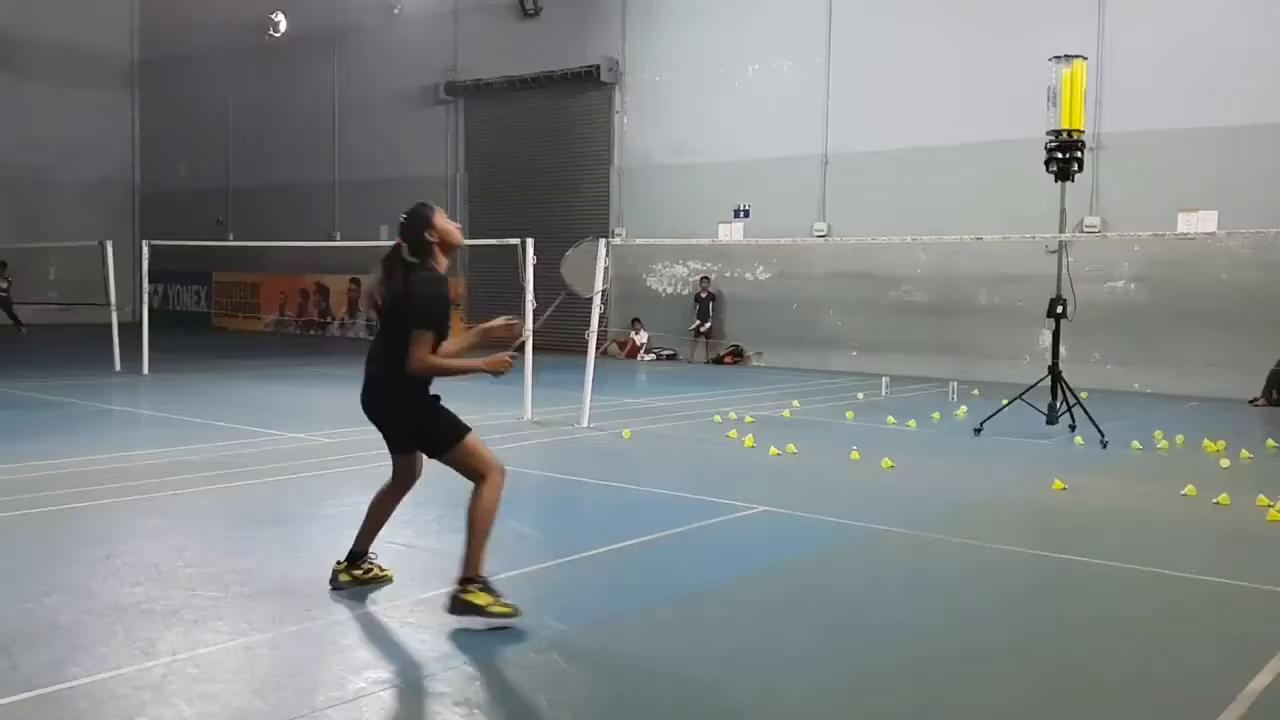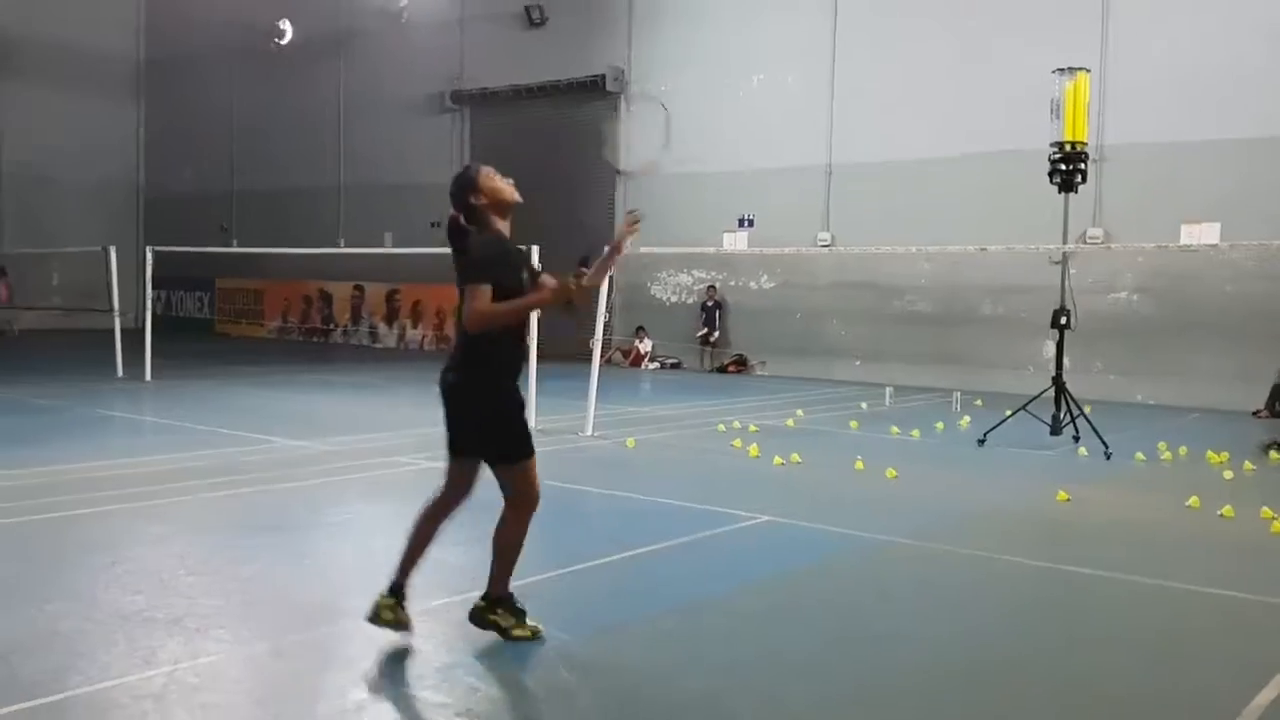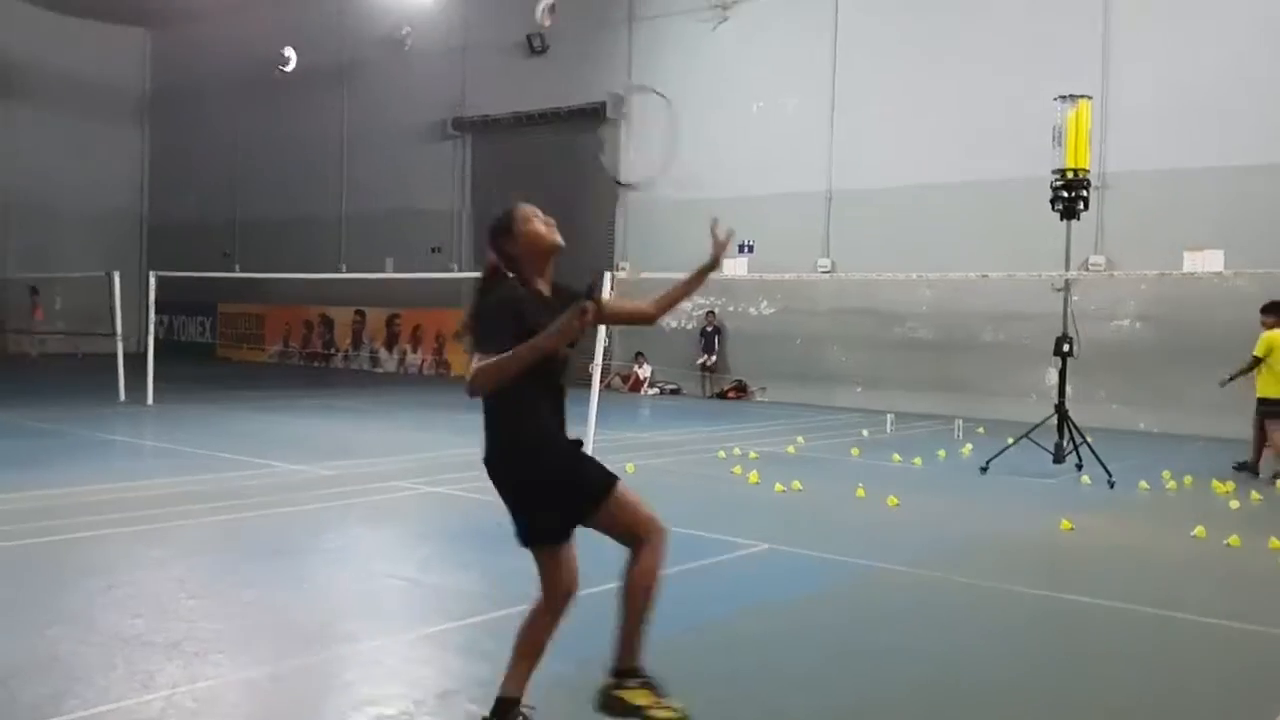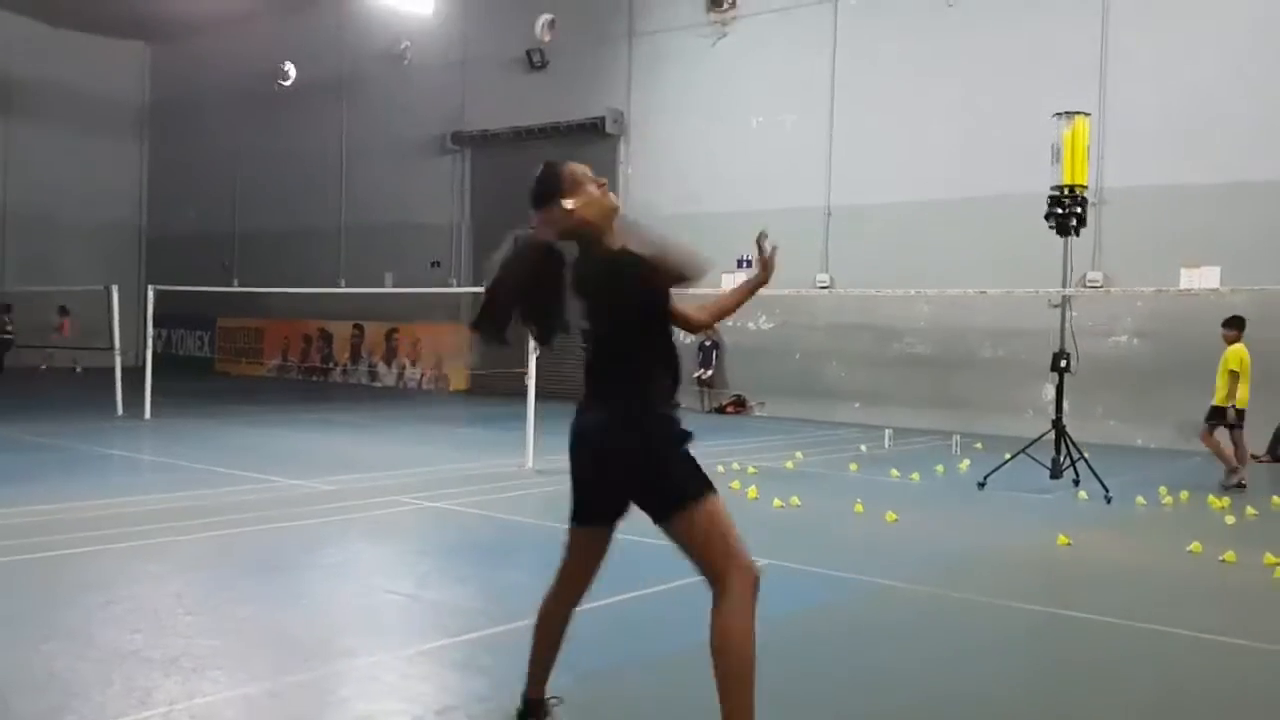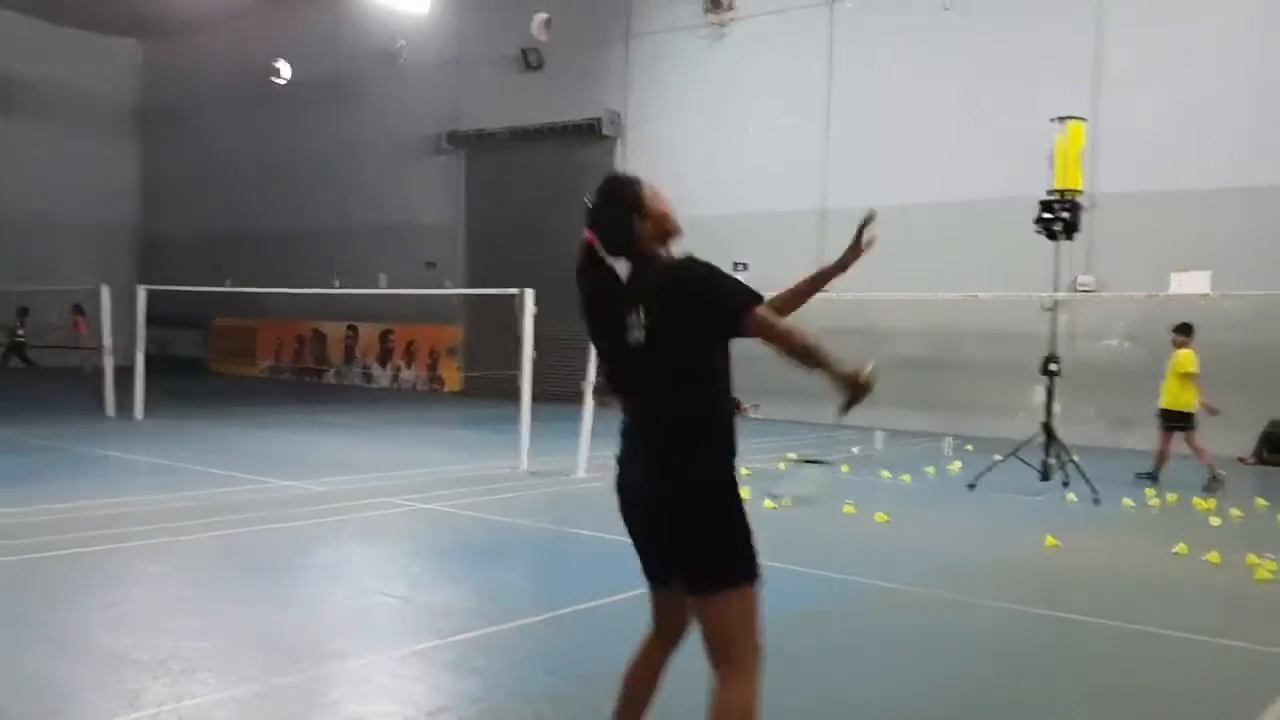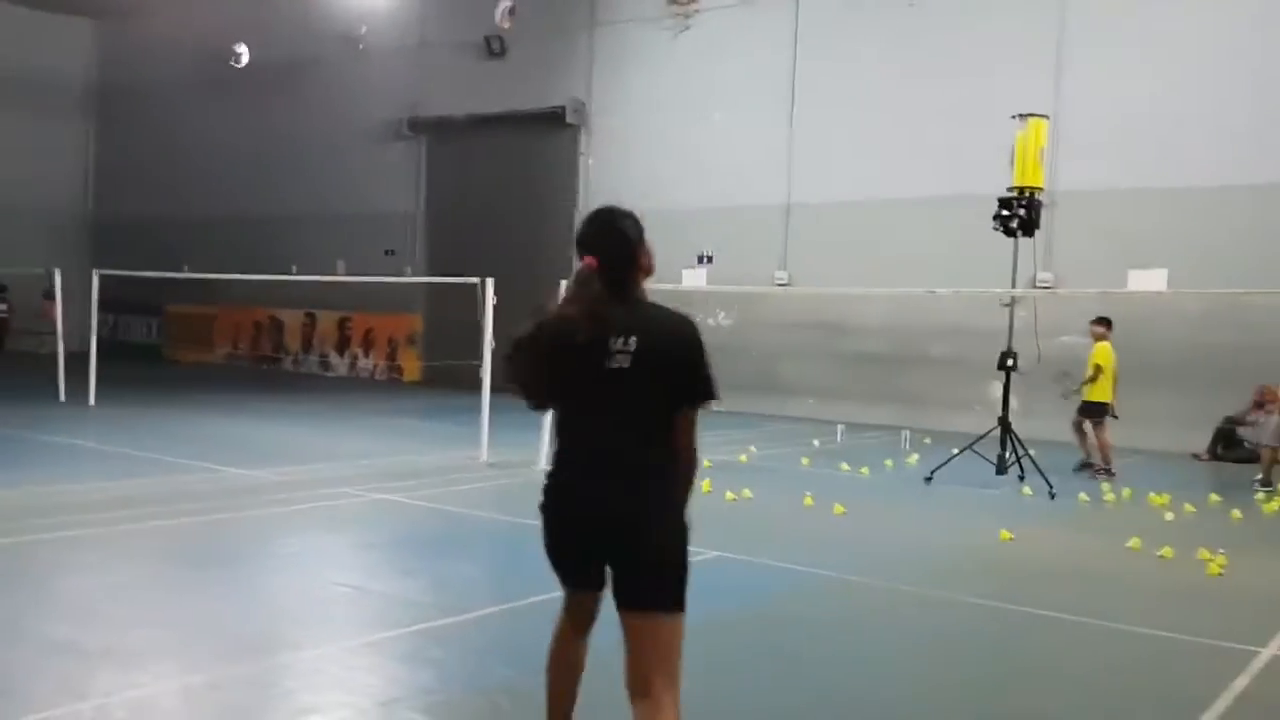
dt=0.3s
person 1, frame 1
left shoulder: (414, 281)
right shoulder: (432, 287)
right elbow: (420, 363)
left wrist: (487, 329)
right wrist: (483, 365)
left hip: (381, 396)
right hip: (405, 400)
left knee: (405, 476)
right knee: (490, 472)
left ankle: (354, 563)
right ankle: (471, 586)
person 1, frame 2
left shoulder: (510, 252)
right shoulder: (484, 247)
left elbow: (566, 297)
right elbow: (475, 319)
left wrist: (615, 247)
right wrist: (542, 298)
left hip: (468, 384)
right hip: (484, 387)
left knee: (454, 493)
right knee: (525, 495)
left ankle: (396, 595)
right ankle: (494, 602)
person 1, frame 3
left shoulder: (561, 300)
right shoulder: (507, 304)
left elbow: (646, 312)
right elbow: (478, 382)
left wrist: (708, 268)
right wrist: (548, 342)
left hip: (544, 454)
right hip: (528, 457)
left knee: (557, 592)
right knee: (647, 535)
right ankle: (625, 677)
person 1, frame 4
left shoulder: (619, 262)
right shoulder: (601, 266)
left elbow: (697, 319)
left wrist: (756, 282)
left hip: (600, 434)
right hip: (637, 433)
left knee: (571, 582)
right knee: (738, 577)
person 1, frame 5
left shoulder: (629, 296)
right shoulder: (685, 280)
left elbow: (758, 315)
right elbow: (779, 333)
left wrist: (824, 276)
right wrist: (843, 375)
left hip: (641, 484)
right hip: (698, 484)
left knee: (666, 630)
right knee: (738, 666)
person 1, frame 6
left shoulder: (563, 330)
right shoulder: (675, 332)
right elbow: (683, 445)
right wrist: (674, 507)
left hip: (568, 502)
right hip: (645, 507)
left knee: (575, 621)
